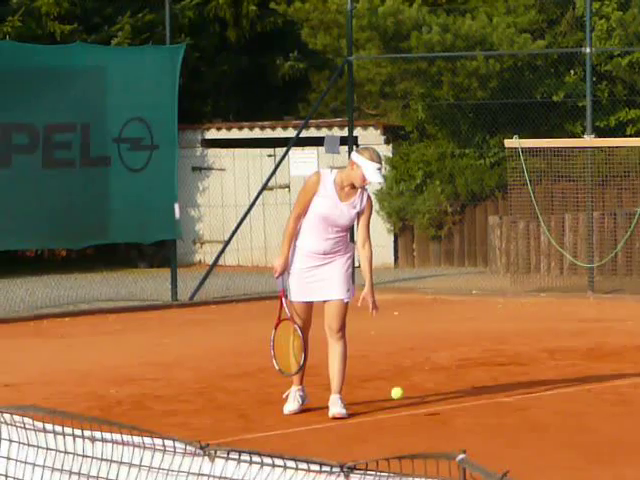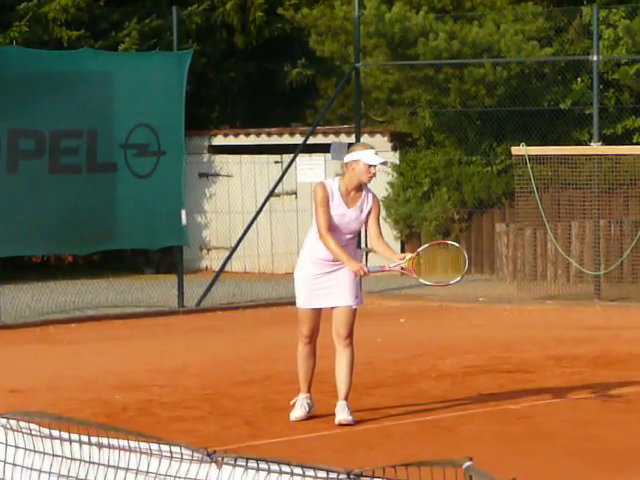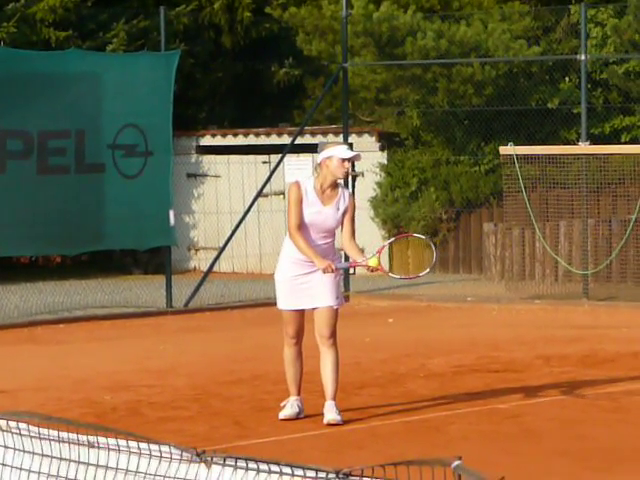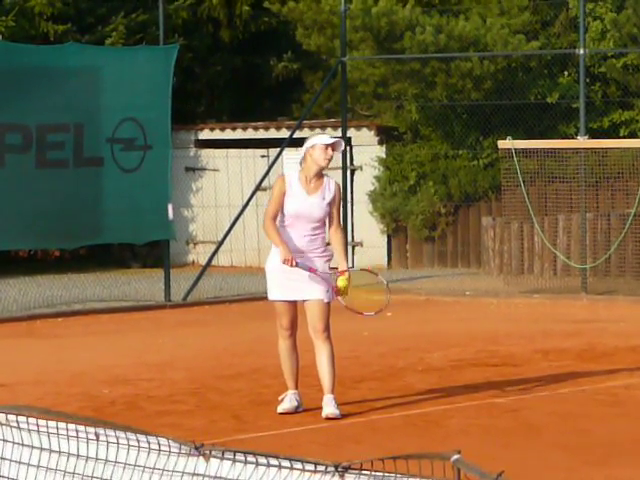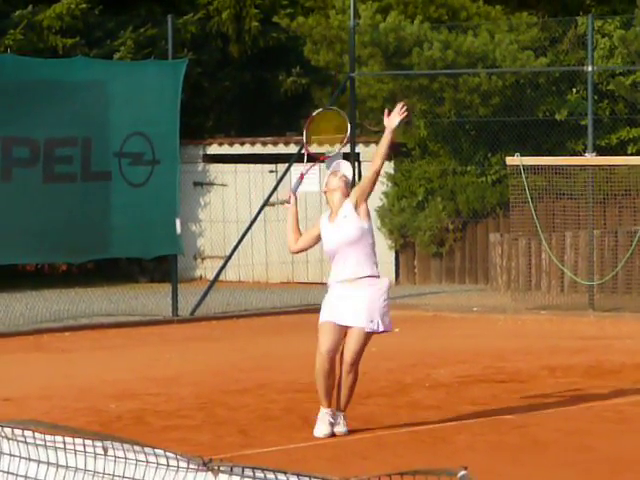
dt=1s
person 1, frame 1
left shoulder: (365, 200)
right shoulder: (318, 180)
left elbow: (363, 243)
right elbow: (295, 218)
left wrist: (368, 286)
right wrist: (283, 255)
left hip: (336, 263)
right hip: (303, 260)
left knee: (336, 331)
right knee: (299, 329)
left ankle: (336, 398)
right ankle: (297, 391)
person 1, frame 2
left shoulder: (371, 201)
right shoulder: (324, 189)
left elbow: (376, 240)
right elbow: (324, 233)
left wrist: (400, 258)
right wrist: (350, 261)
left hip: (346, 270)
right hip: (312, 267)
left knee: (344, 338)
right knee: (307, 337)
left ankle: (342, 404)
right ankle: (304, 398)
person 1, frame 3
left shoulder: (347, 199)
right shoulder: (298, 189)
left elbow: (347, 239)
right elbow: (294, 231)
left wrist: (364, 260)
right wrist: (317, 259)
left hip: (326, 272)
right hip: (293, 269)
left knee: (327, 339)
right knee: (292, 339)
left ankle: (331, 405)
right ankle: (294, 401)
person 1, frame 4
left shoulder: (333, 188)
right shoulder: (284, 182)
left elbow: (335, 228)
right elbow: (269, 221)
left wrist: (343, 266)
right wrist: (284, 249)
left hip: (316, 265)
right hip: (283, 264)
left knee: (321, 333)
right knee: (286, 331)
left ankle: (329, 398)
right ankle: (292, 394)
person 1, frame 5
left shoulder: (356, 203)
right shoulder: (325, 223)
left elbow: (375, 168)
right elbow: (295, 245)
left wrist: (389, 131)
right wrist: (294, 207)
left hip: (366, 292)
right hip: (338, 294)
left knee: (350, 361)
right knee: (325, 353)
left ankle: (339, 413)
right ankle: (325, 410)
